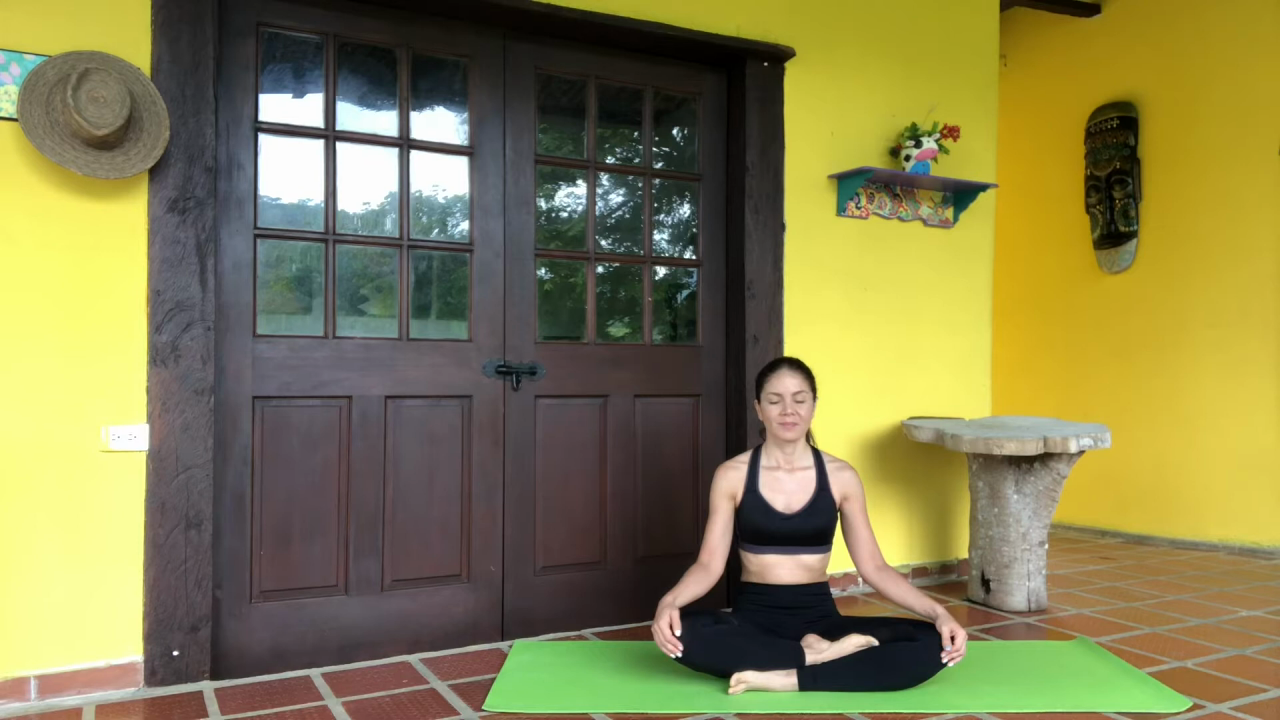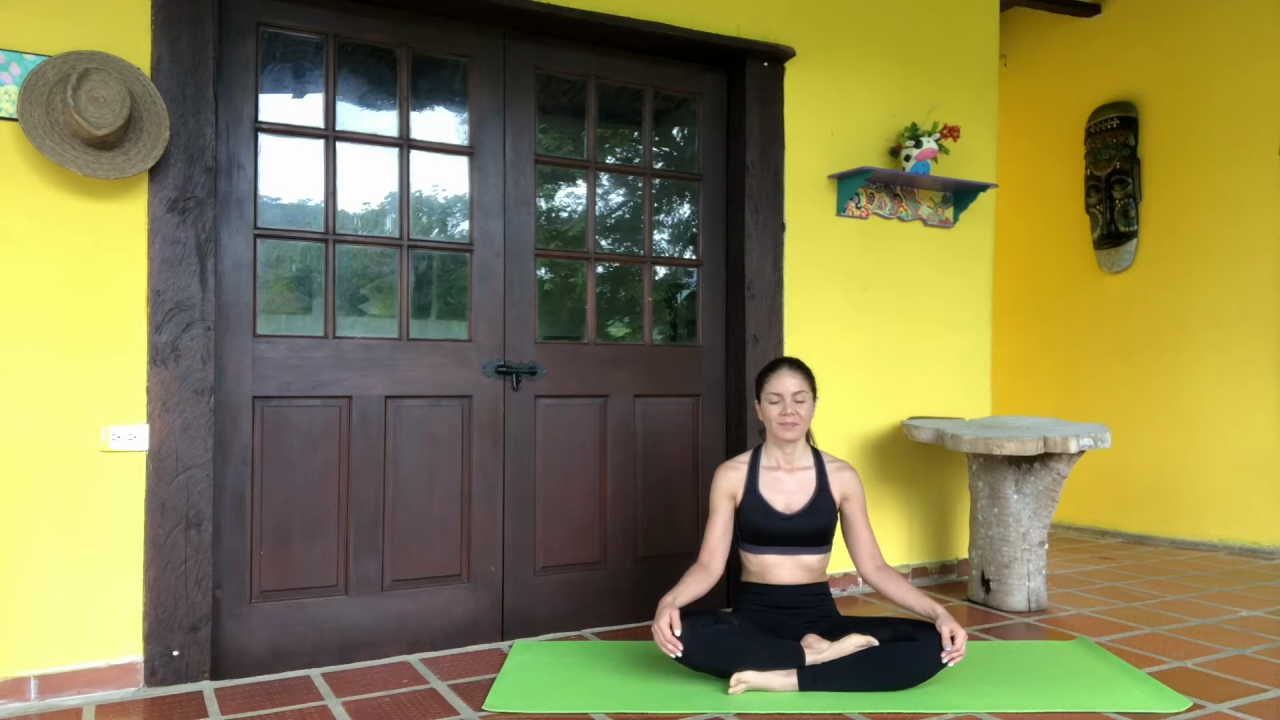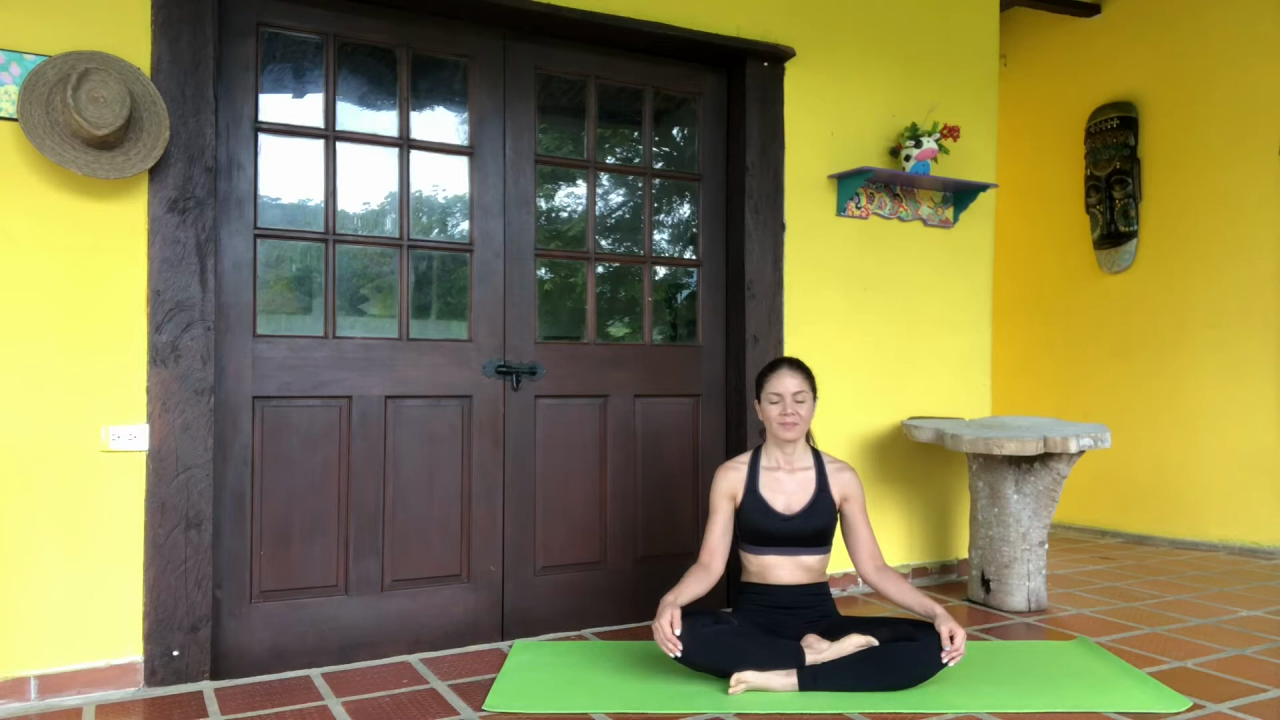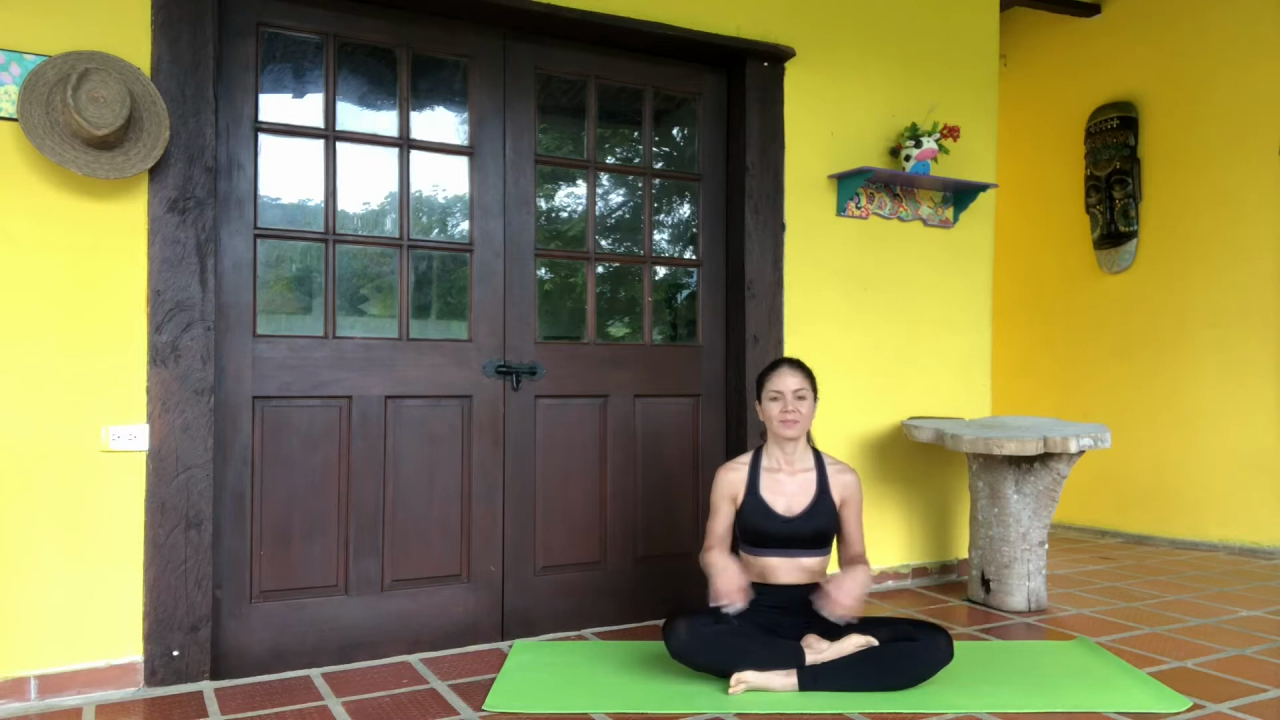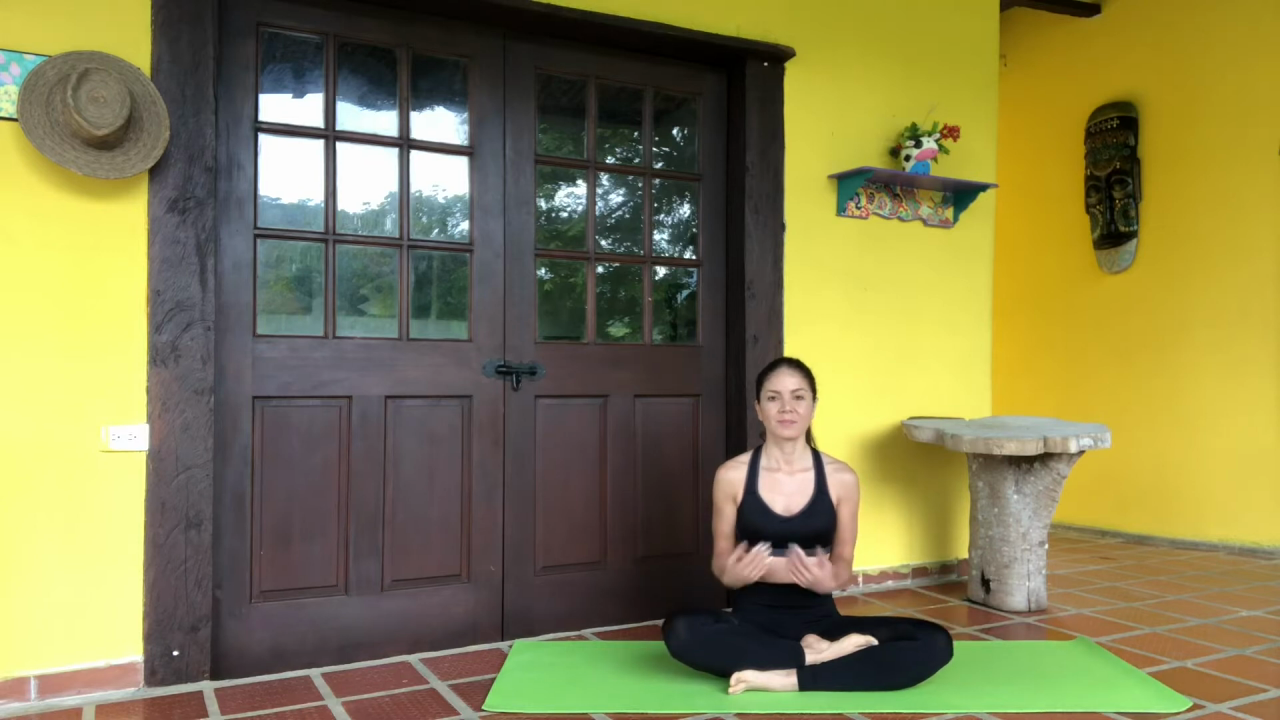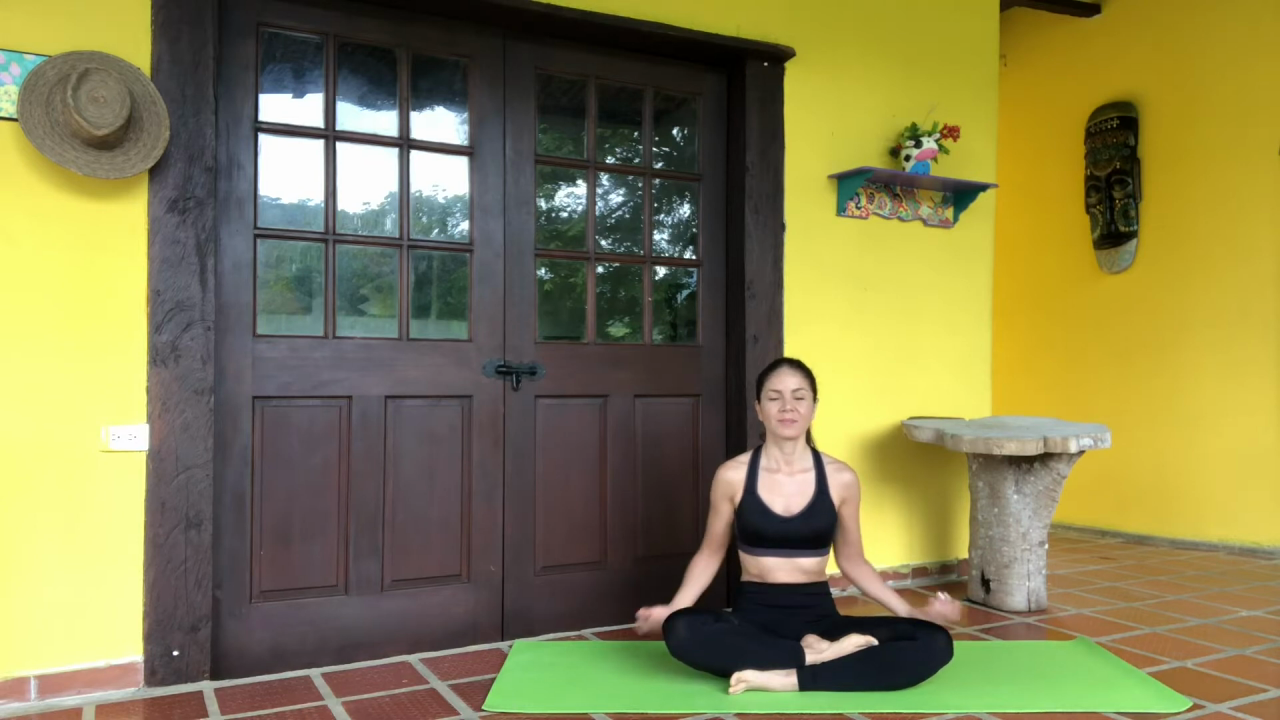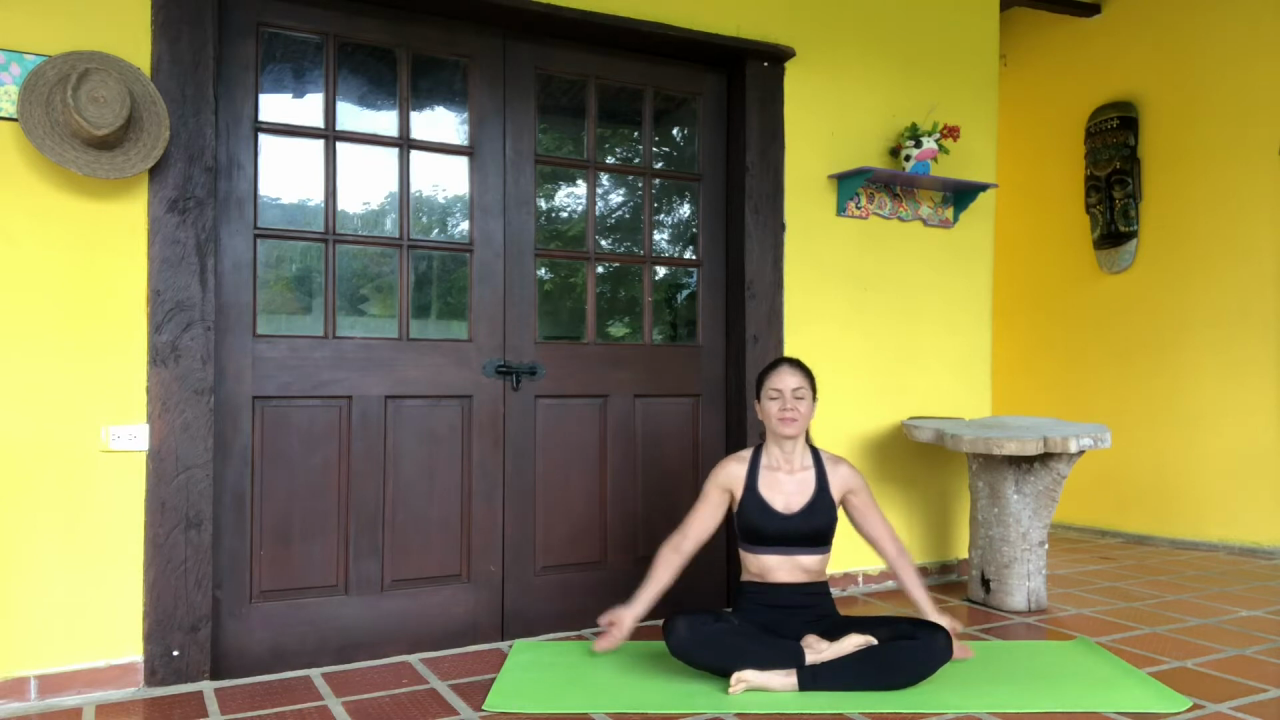
dt=0.3s
person 1, frame 1
left shoulder: (841, 477)
right shoulder: (732, 475)
left elbow: (873, 566)
right elbow: (710, 563)
left wrist: (937, 612)
right wrist: (670, 601)
left hip: (818, 616)
right hip: (754, 617)
left knee: (932, 645)
right knee: (683, 634)
left ankle: (787, 678)
right ankle: (816, 655)
person 1, frame 2
left shoulder: (841, 476)
right shoulder: (732, 475)
left elbow: (873, 566)
right elbow: (710, 564)
left wrist: (938, 612)
right wrist: (670, 602)
left hip: (818, 616)
right hip: (753, 617)
left knee: (931, 645)
right knee: (685, 634)
left ankle: (786, 677)
right ankle: (815, 654)
person 1, frame 3
left shoulder: (841, 477)
right shoulder: (732, 475)
left elbow: (872, 565)
right elbow: (710, 562)
left wrist: (935, 611)
right wrist: (673, 599)
left hip: (818, 616)
right hip: (753, 617)
left knee: (933, 645)
right knee: (683, 634)
left ankle: (785, 678)
right ankle: (817, 656)
person 1, frame 4
left shoulder: (842, 478)
right shoulder: (733, 476)
left elbow: (854, 556)
right elbow: (713, 550)
left wrist: (858, 573)
right wrist: (718, 560)
left hip: (819, 617)
right hip: (752, 617)
left knee: (935, 644)
right knee: (682, 632)
left ankle: (788, 676)
right ankle: (816, 654)
person 1, frame 5
left shoulder: (841, 478)
right shoulder: (732, 475)
left elbow: (842, 562)
right elbow: (722, 558)
left wrist: (828, 581)
right wrist: (733, 573)
left hip: (817, 617)
right hip: (753, 617)
left knee: (935, 643)
right knee: (682, 631)
left ankle: (788, 677)
right ankle: (817, 655)
person 1, frame 6
left shoulder: (841, 478)
right shoulder: (733, 475)
left elbow: (851, 559)
right elbow: (711, 552)
left wrist: (908, 610)
right wrist: (674, 607)
left hip: (818, 616)
right hip: (752, 617)
left knee: (934, 643)
right knee: (682, 630)
left ankle: (787, 677)
right ankle: (816, 654)
person 1, frame 7
left shoulder: (838, 474)
right shoulder: (735, 471)
left elbow: (889, 546)
right elbow: (681, 543)
left wrist: (935, 616)
right wrist: (633, 613)
left hip: (818, 615)
right hip: (752, 615)
left knee: (932, 643)
right knee: (681, 631)
left ankle: (785, 675)
right ankle: (815, 655)
